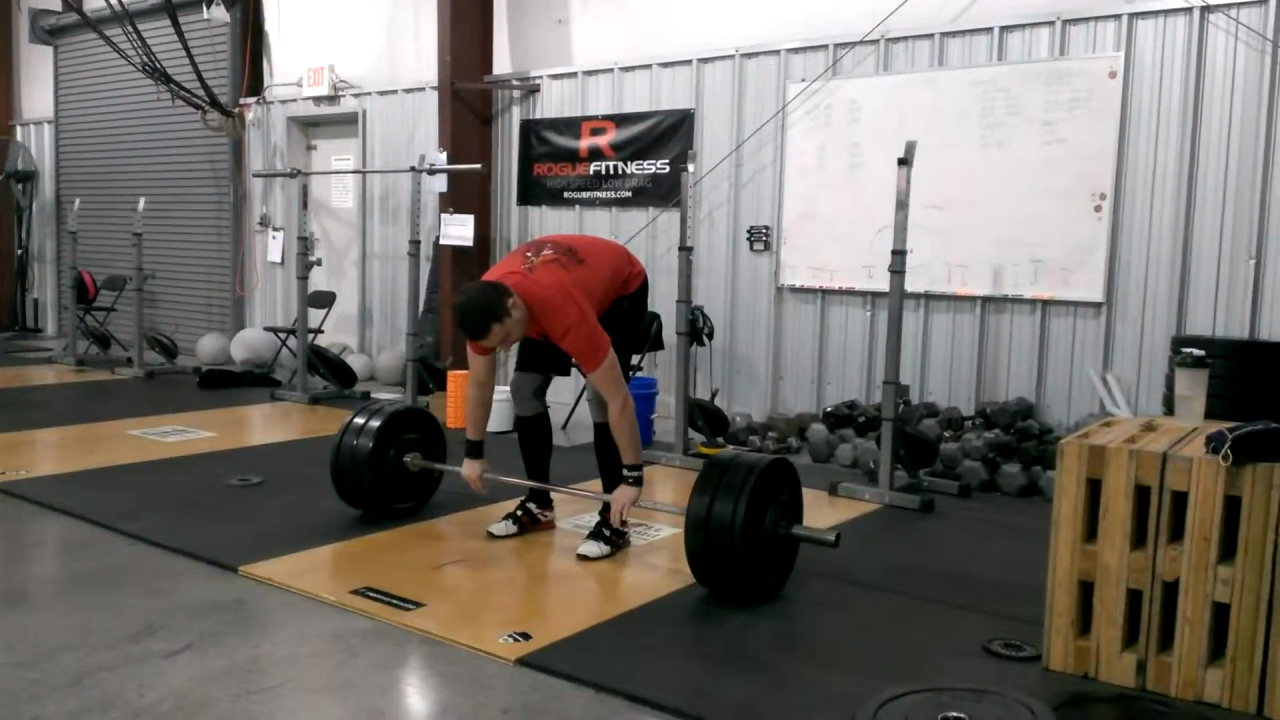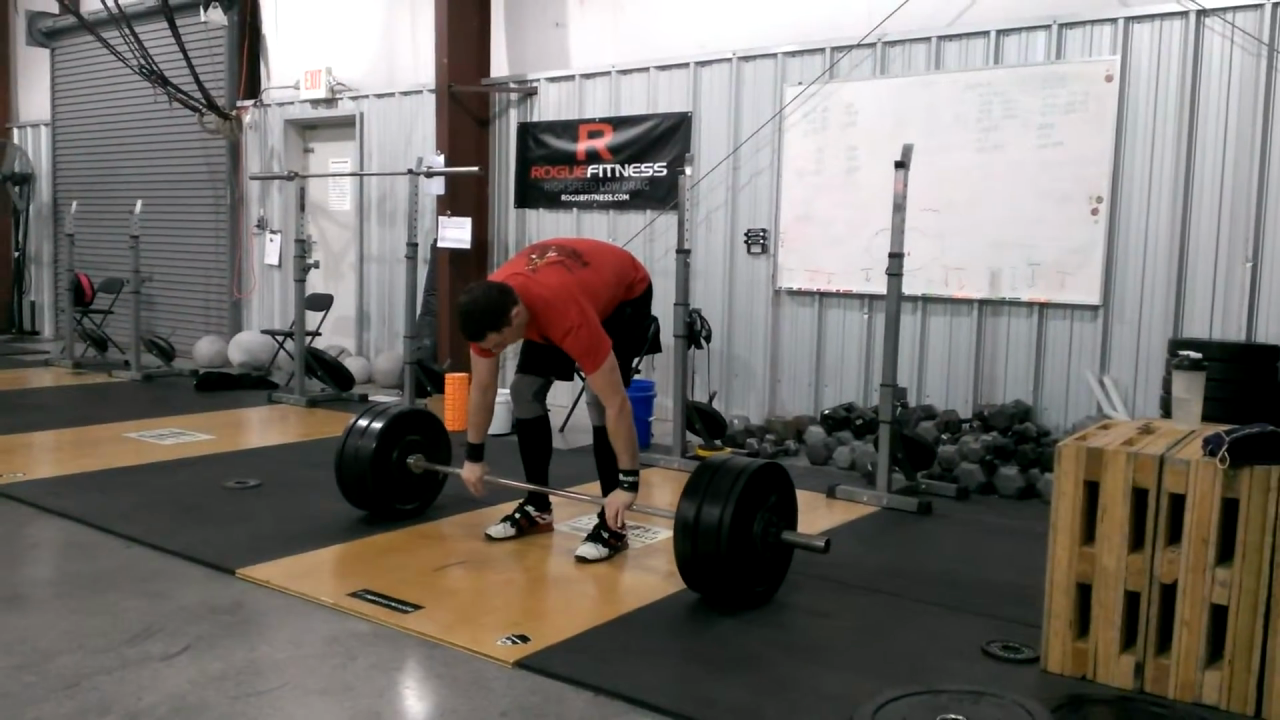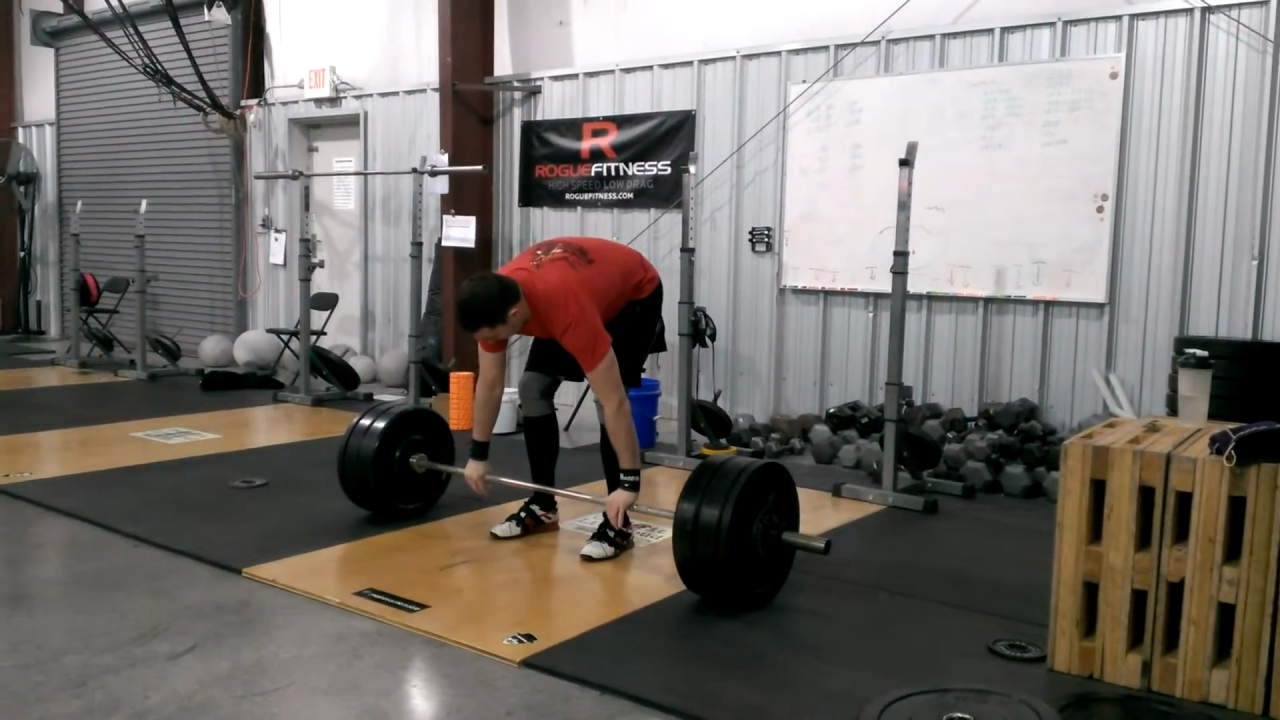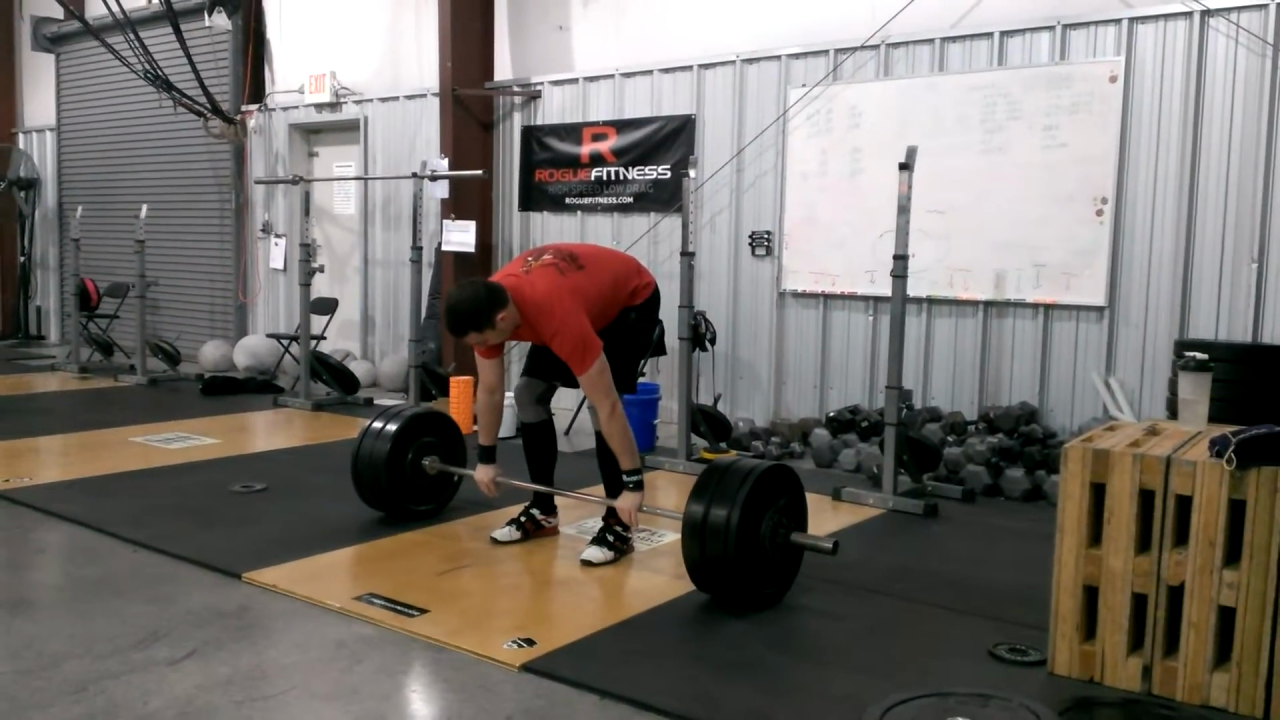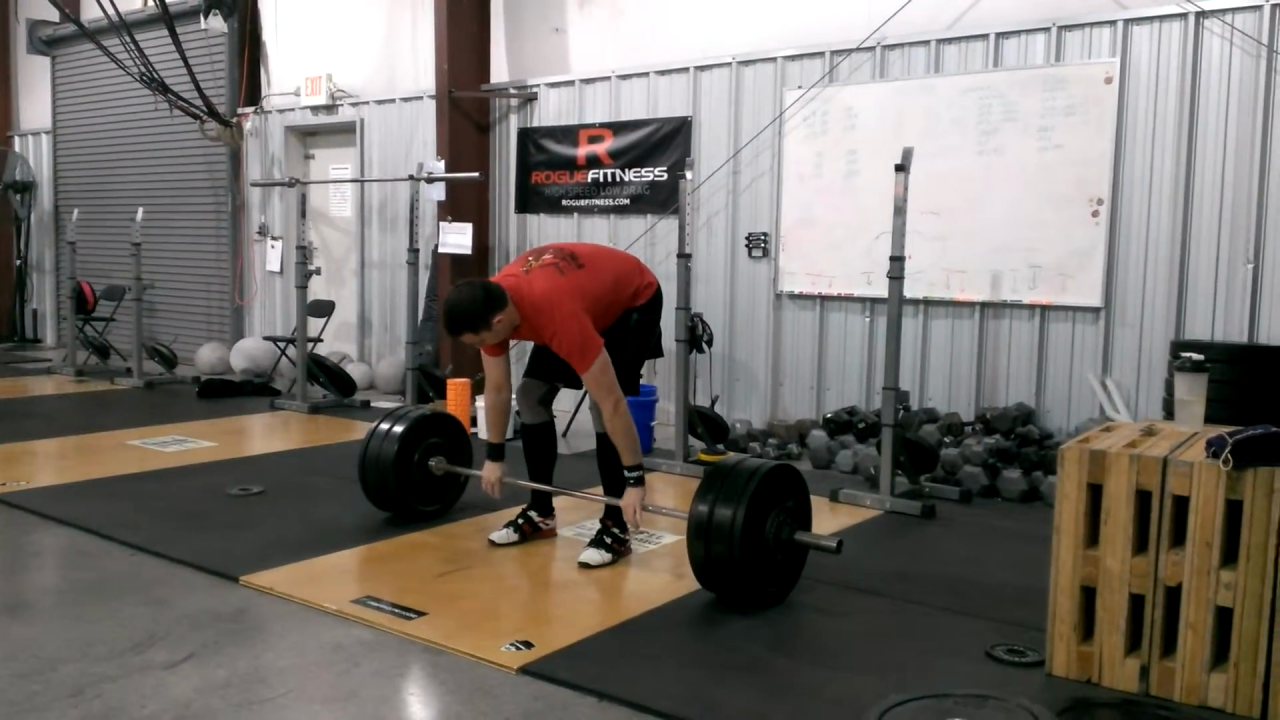
dt=0.7s
person 1, frame 1
left shoulder: (566, 314)
right shoulder: (484, 307)
left elbow: (619, 399)
right elbow: (480, 385)
left wrist: (632, 477)
right wrist: (473, 454)
left hip: (621, 288)
left knee: (600, 395)
right knee: (525, 388)
left ankle: (613, 521)
right ankle: (539, 504)
person 1, frame 2
left shoulder: (569, 317)
right shoulder: (487, 310)
left elbow: (617, 403)
right elbow: (482, 388)
left wrist: (628, 483)
right wrist: (473, 457)
left hip: (625, 295)
left knee: (598, 399)
right knee: (525, 390)
left ankle: (612, 526)
right ankle: (537, 507)
person 1, frame 3
left shoulder: (570, 314)
right shoulder: (495, 301)
left elbow: (615, 403)
right elbow: (489, 384)
left wrist: (629, 483)
right wrist: (477, 455)
left hip: (635, 295)
left knee: (604, 399)
right knee: (532, 389)
left ankle: (618, 524)
right ankle: (542, 506)
person 1, frame 4
left shoulder: (559, 317)
right shoulder: (487, 306)
left elbow: (608, 406)
right elbow: (489, 390)
left wrist: (633, 484)
right wrist: (486, 459)
left hip: (632, 301)
right hip: (586, 290)
left knee: (598, 403)
right knee: (528, 394)
left ankle: (617, 527)
right ankle: (542, 510)
person 1, frame 5
left shoulder: (559, 318)
right shoulder: (493, 303)
left elbow: (612, 404)
right elbow: (497, 388)
left wrist: (634, 482)
right wrist: (495, 457)
left hip: (634, 302)
right hip: (590, 295)
left knee: (599, 406)
right knee: (530, 395)
left ankle: (615, 529)
right ankle: (540, 513)
